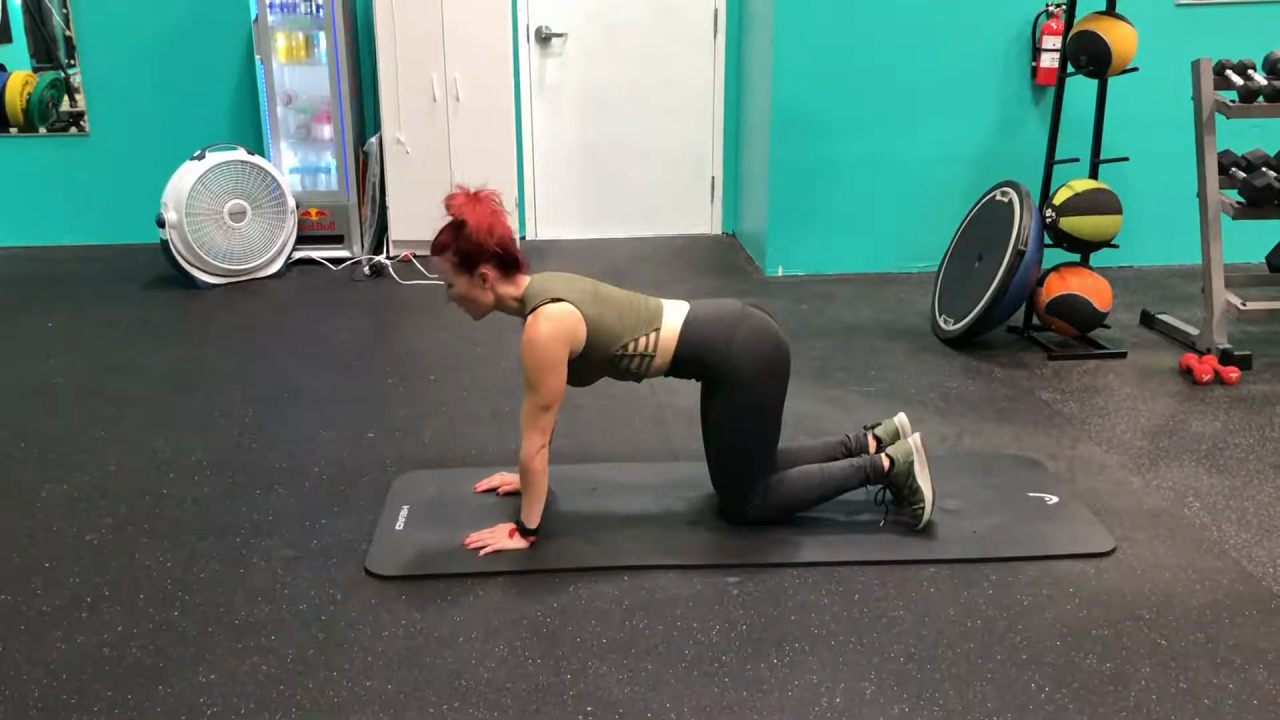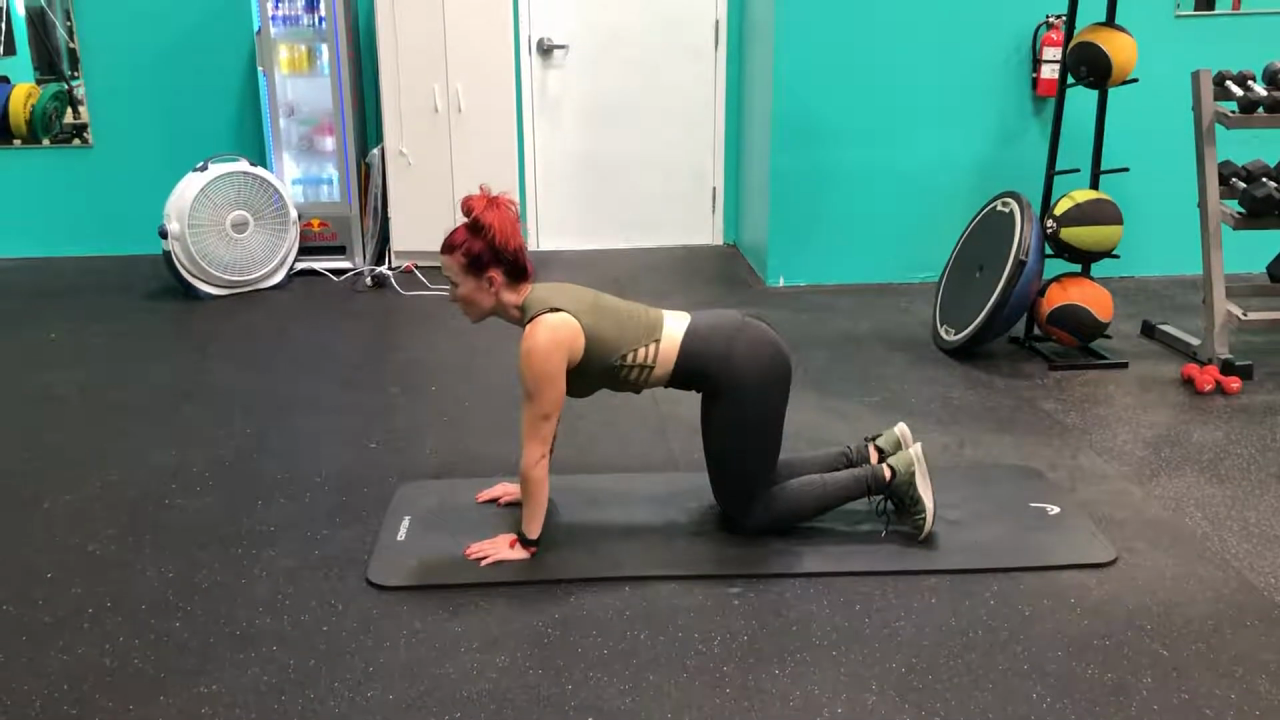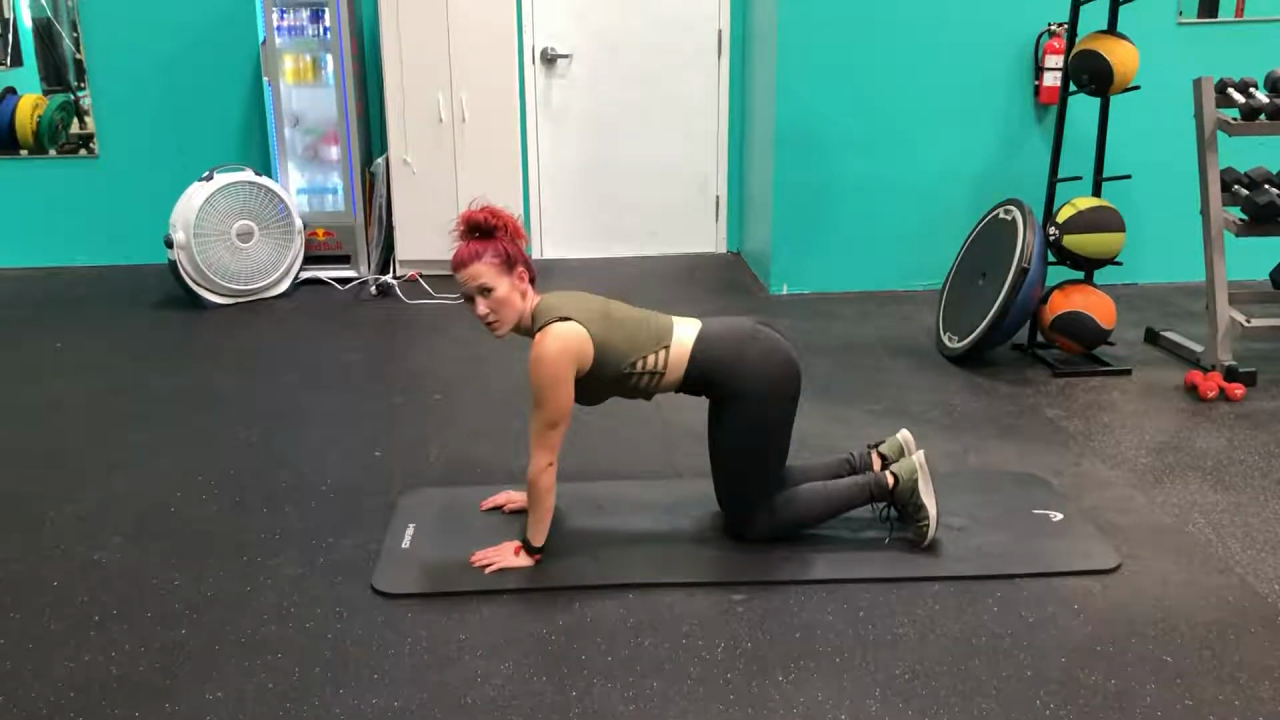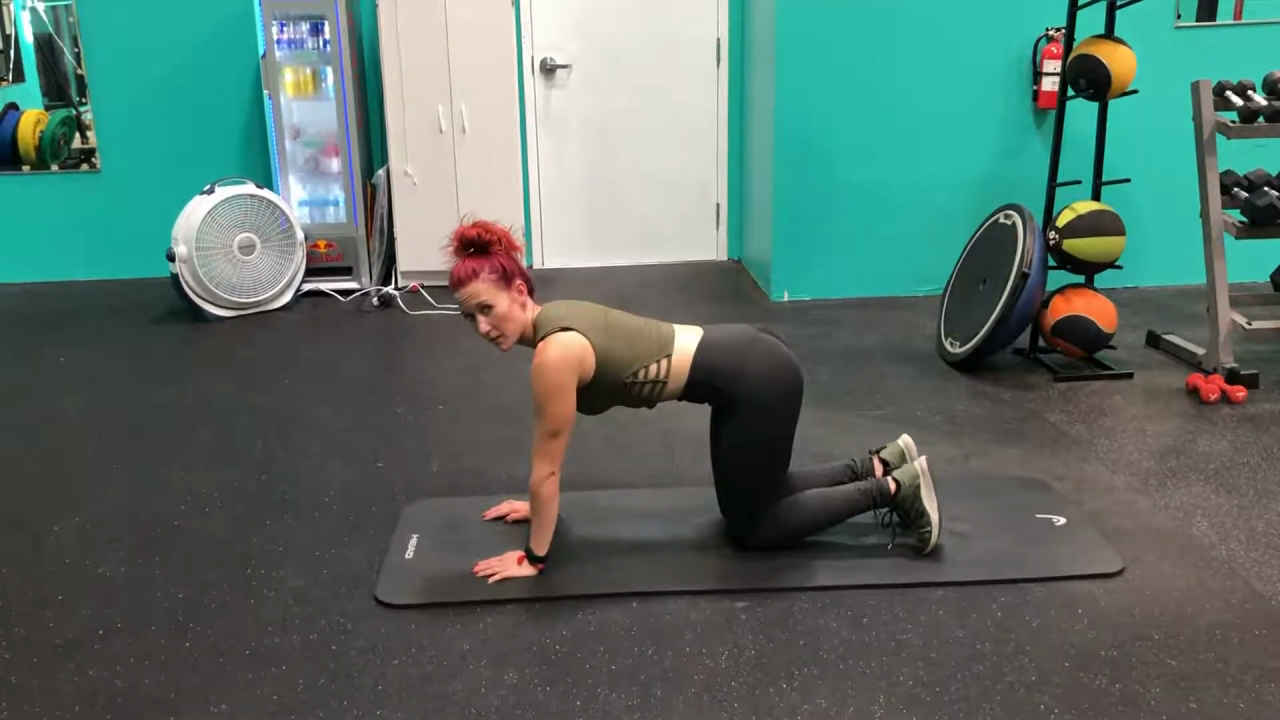
dt=0.7s
person 1, frame 1
left shoulder: (544, 326)
right shoulder: (540, 291)
left elbow: (536, 436)
left wrist: (524, 531)
right wrist: (528, 475)
left hip: (742, 355)
right hip: (733, 334)
left knee: (744, 503)
right knee: (744, 472)
left ankle: (887, 465)
right ankle: (874, 440)
person 1, frame 2
left shoulder: (543, 335)
right shoulder: (541, 300)
left elbow: (537, 447)
left wrist: (526, 541)
right wrist: (531, 486)
left hip: (744, 365)
right hip: (733, 346)
left knee: (746, 513)
right knee: (745, 482)
left ankle: (889, 475)
right ankle: (875, 452)
person 1, frame 3
left shoulder: (553, 342)
right shoulder: (550, 312)
left elbow: (545, 454)
left wrist: (530, 548)
right wrist: (535, 493)
left hip: (754, 371)
right hip: (740, 352)
left knee: (748, 521)
right knee: (750, 488)
left ankle: (891, 483)
right ankle: (878, 458)
person 1, frame 4
left shoulder: (554, 353)
right shoulder: (552, 321)
left elbow: (547, 465)
left wrist: (534, 558)
right wrist: (538, 504)
left hip: (756, 379)
right hip: (742, 361)
left knee: (752, 529)
right knee: (753, 495)
left ankle: (894, 487)
right ankle: (880, 464)
